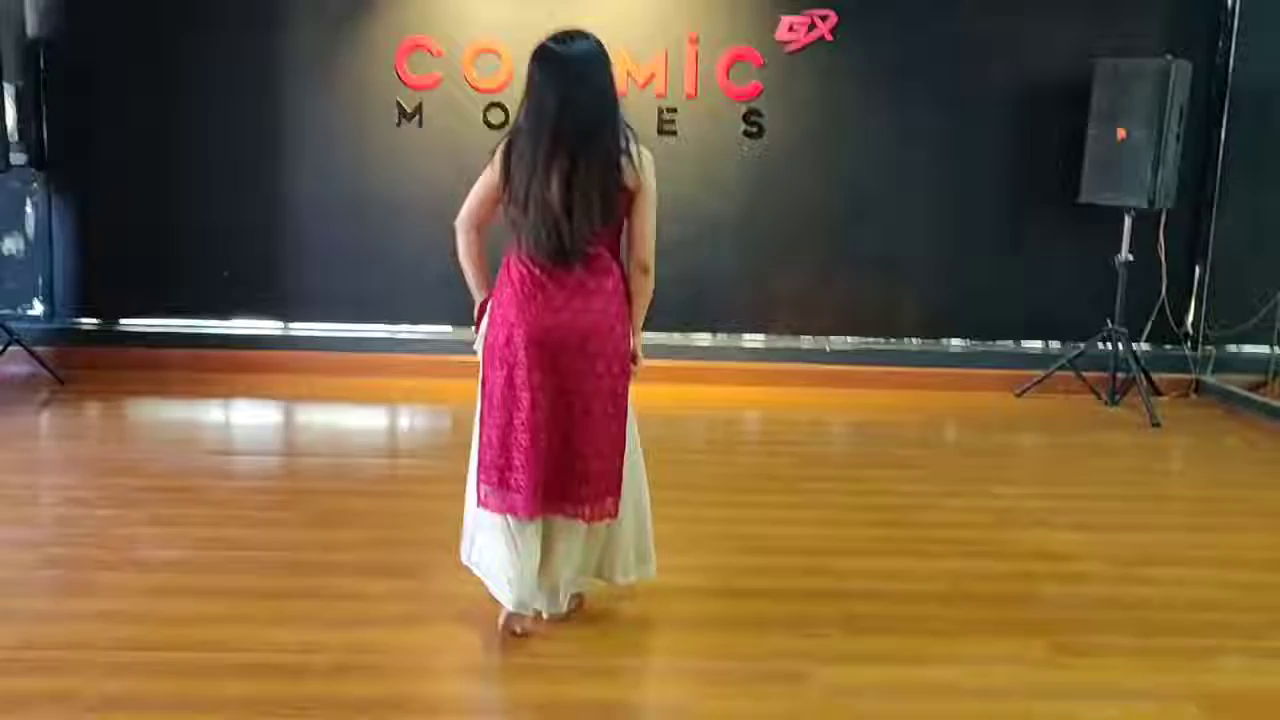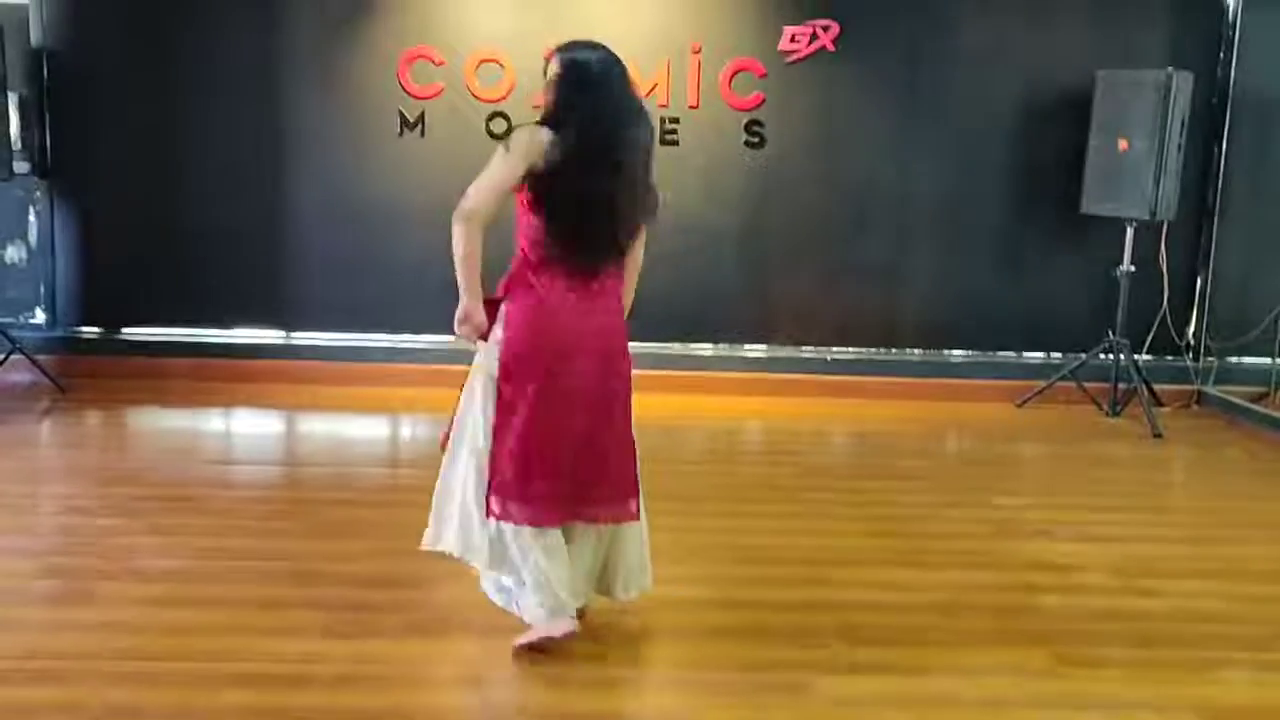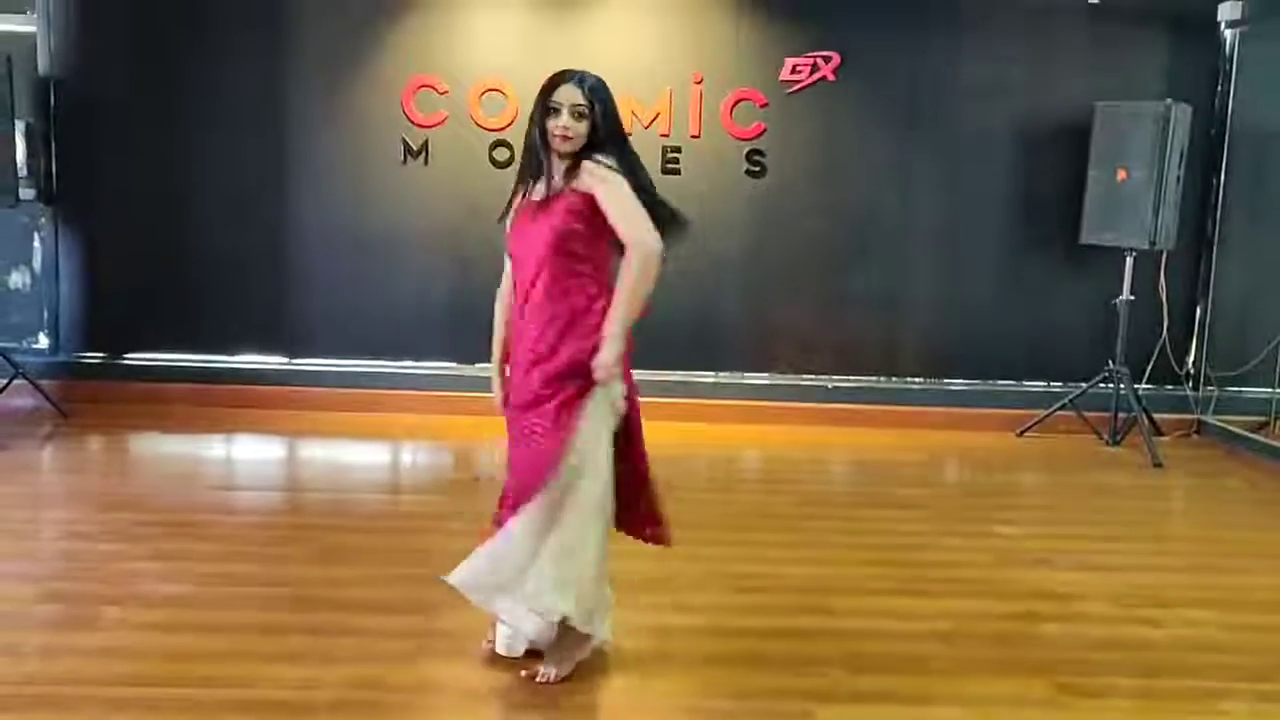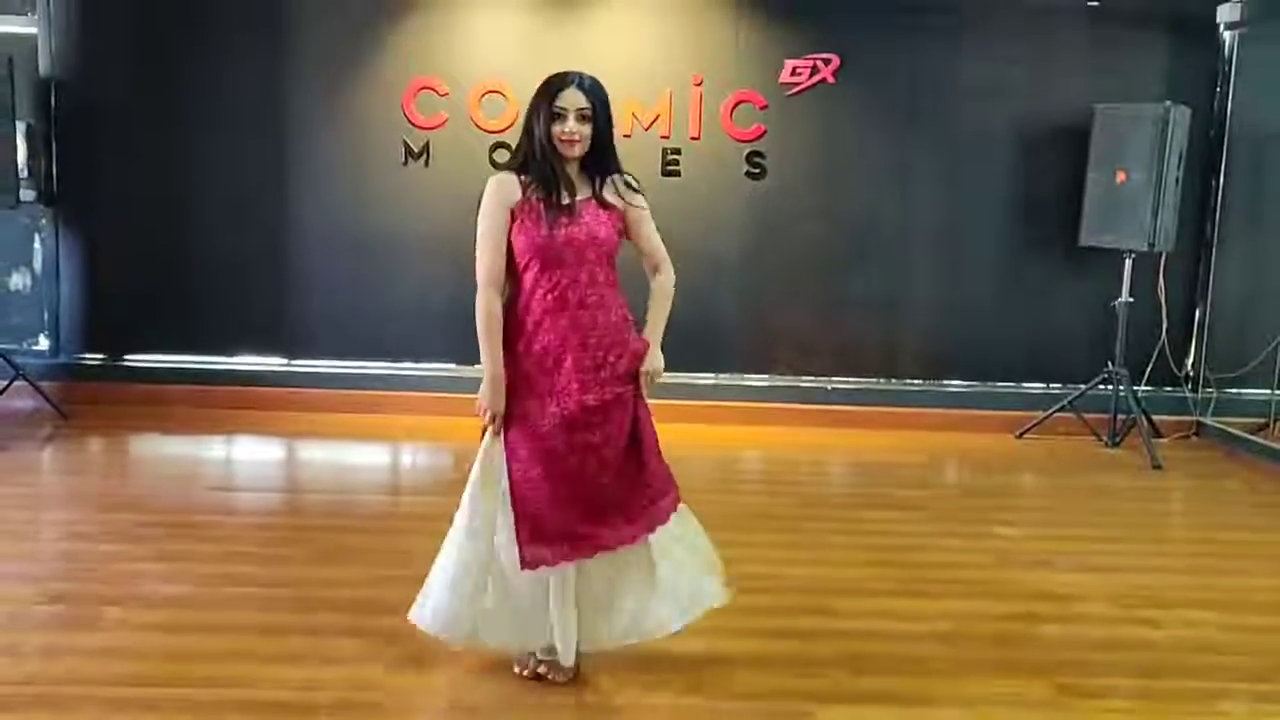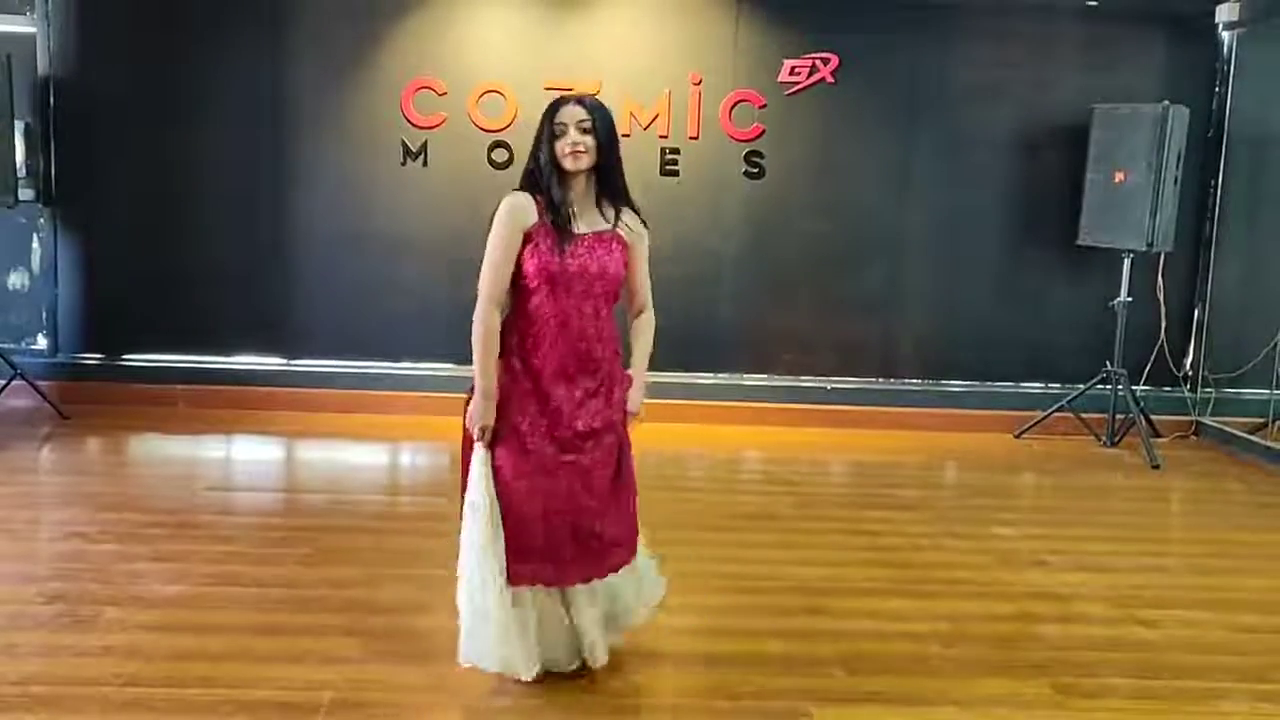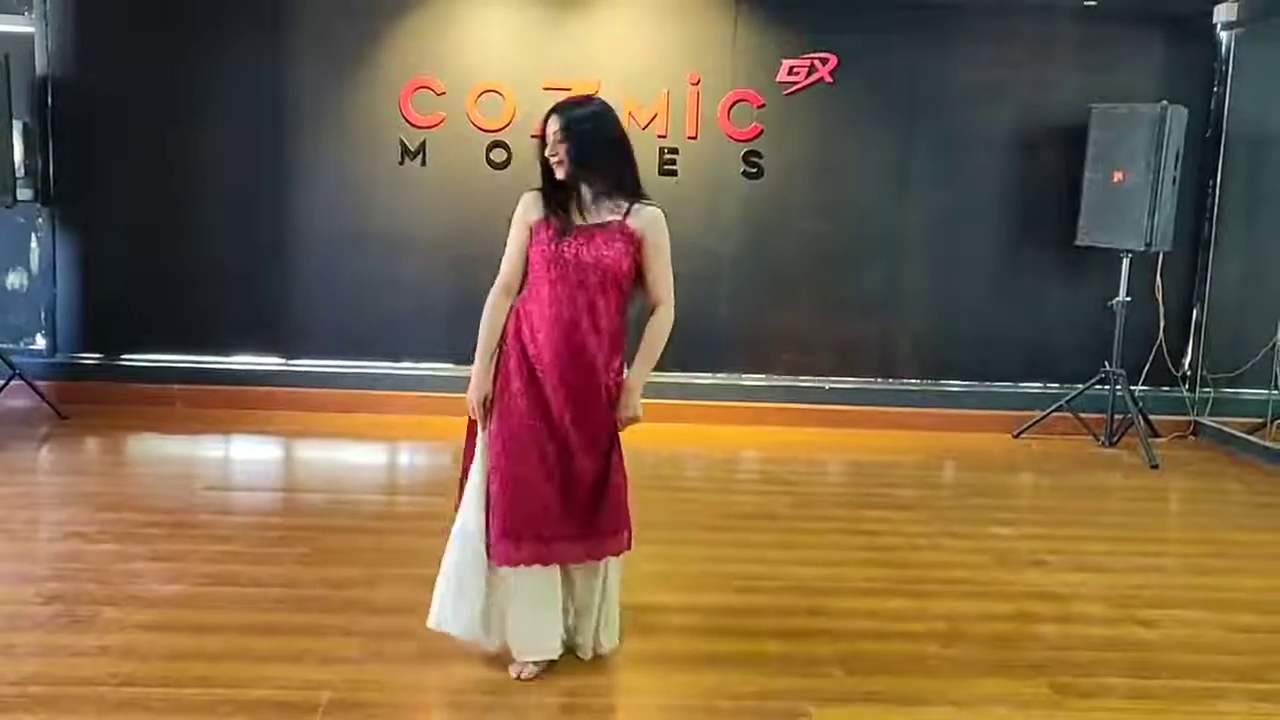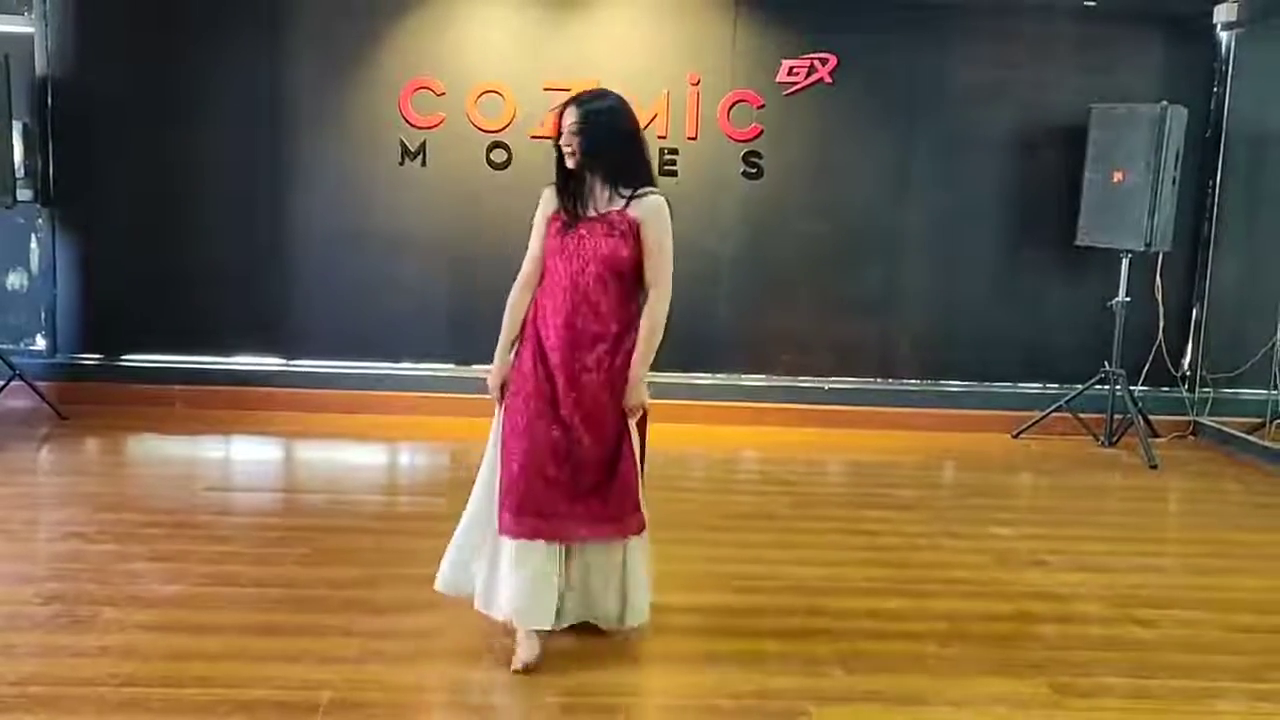
dt=0.4s
person 1, frame 1
left shoulder: (517, 147)
right shoulder: (631, 157)
left elbow: (466, 227)
right elbow: (641, 261)
left wrist: (484, 302)
right wrist: (632, 330)
left hip: (521, 317)
right hip: (597, 324)
left knee: (518, 454)
right knee: (588, 454)
left ankle: (521, 596)
right ankle: (564, 589)
person 1, frame 2
left shoulder: (535, 142)
right shoulder: (628, 163)
left elbow: (468, 217)
right elbow: (631, 264)
left wrist: (471, 299)
left hip: (534, 317)
right hip: (600, 326)
left knee: (523, 461)
right knee: (587, 461)
left ankle: (552, 603)
right ankle: (573, 591)
person 1, frame 3
left shoulder: (598, 173)
right shoulder: (522, 191)
left elbow: (646, 248)
left wrist: (613, 340)
right wrist: (499, 363)
left hip: (583, 362)
right hip: (531, 363)
left knee: (566, 491)
right knee: (534, 491)
left ankle: (573, 629)
right ankle: (533, 621)
person 1, frame 4
left shoulder: (618, 192)
right shoulder: (508, 189)
left elbow: (661, 270)
right elbow: (488, 289)
left wrist: (652, 343)
right wrist: (492, 377)
left hip: (608, 369)
right hip: (535, 372)
left knee: (602, 499)
right knee: (534, 502)
left ankle: (571, 636)
right ankle: (534, 634)
person 1, frame 5
left shoulder: (628, 225)
right shoulder: (521, 209)
left elbow: (642, 310)
right elbow: (489, 304)
left wrist: (637, 383)
right wrist: (484, 394)
left hip: (597, 395)
right hip: (526, 390)
left knee: (597, 521)
right knee: (527, 520)
left ankle: (588, 634)
right ankle: (538, 641)
person 1, frame 6
left shoulder: (644, 219)
right shoulder: (535, 206)
left elbow: (663, 309)
right elbow: (504, 291)
left wrist: (634, 388)
right wrist: (481, 370)
left hip: (594, 382)
right hip: (525, 375)
left knee: (588, 505)
right knee: (522, 504)
left ankle: (583, 621)
right ankle: (532, 636)
person 1, frame 7
left shoulder: (646, 207)
right shoulder: (555, 201)
left elbow: (659, 297)
right elbow: (528, 282)
left wrist: (638, 377)
right wrist: (502, 356)
left hip: (606, 368)
right hip: (542, 364)
left knee: (602, 489)
right knee: (529, 486)
left ankle: (595, 603)
right ankle: (532, 616)
